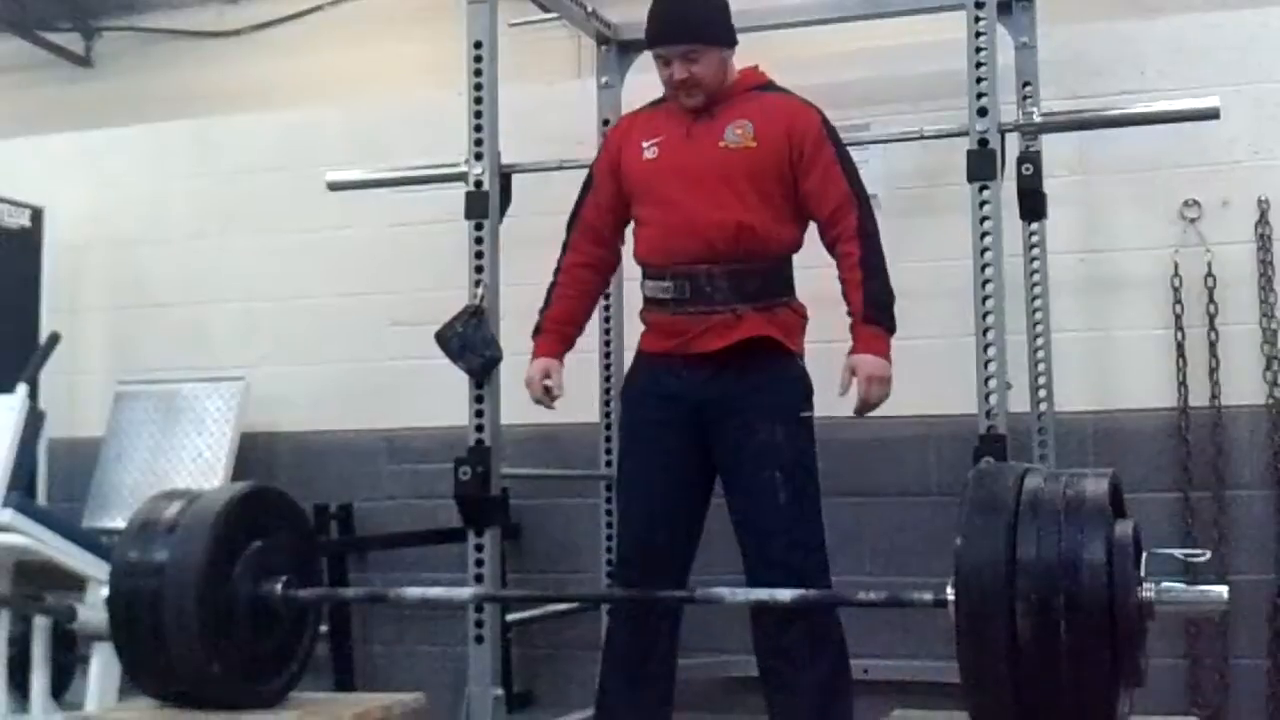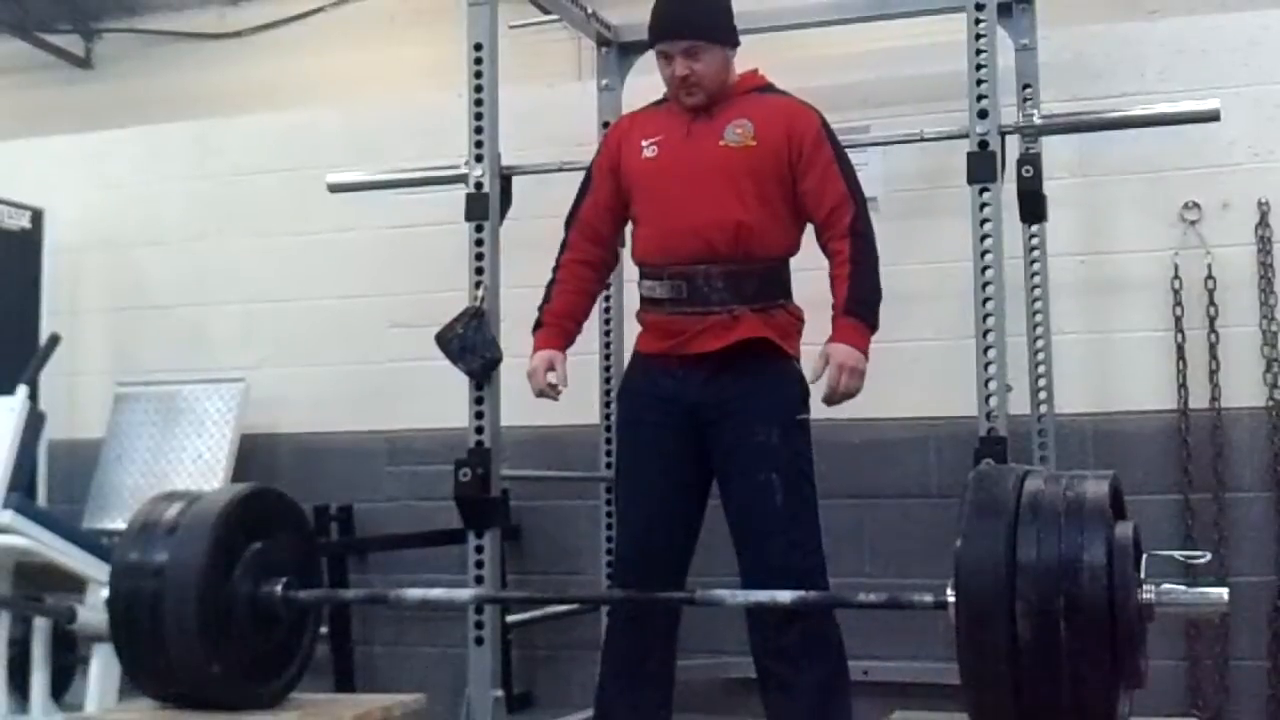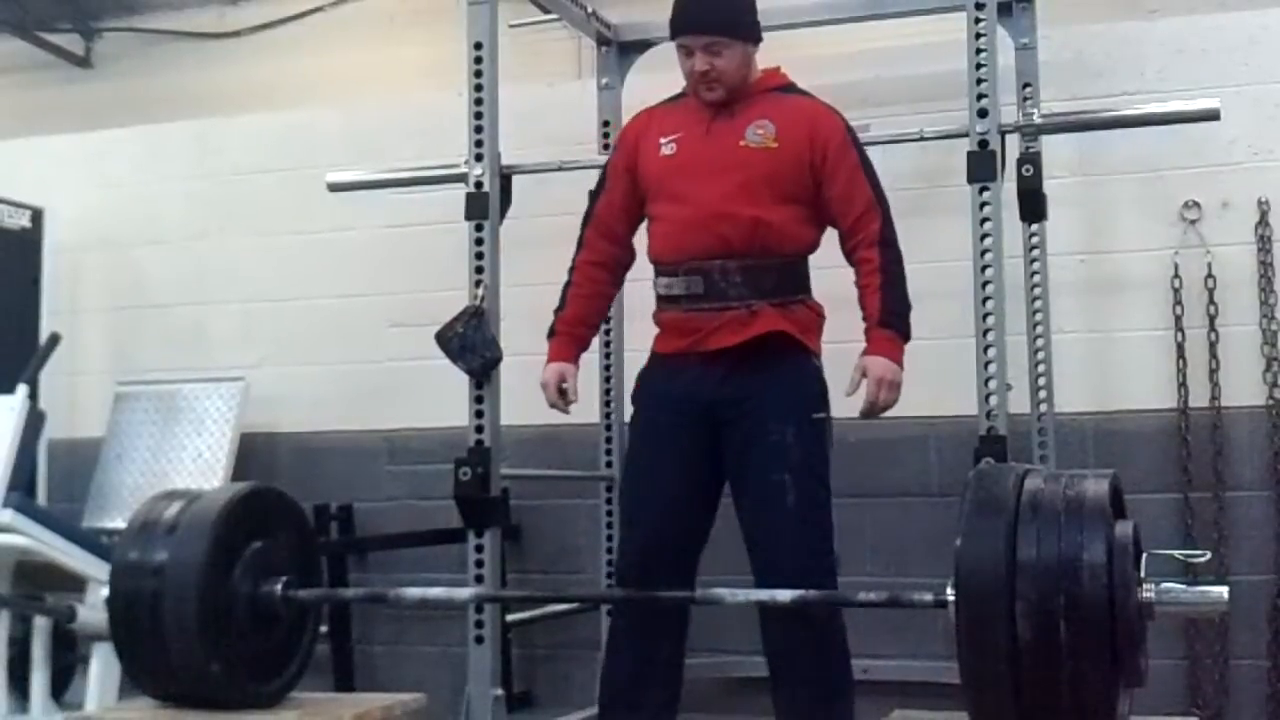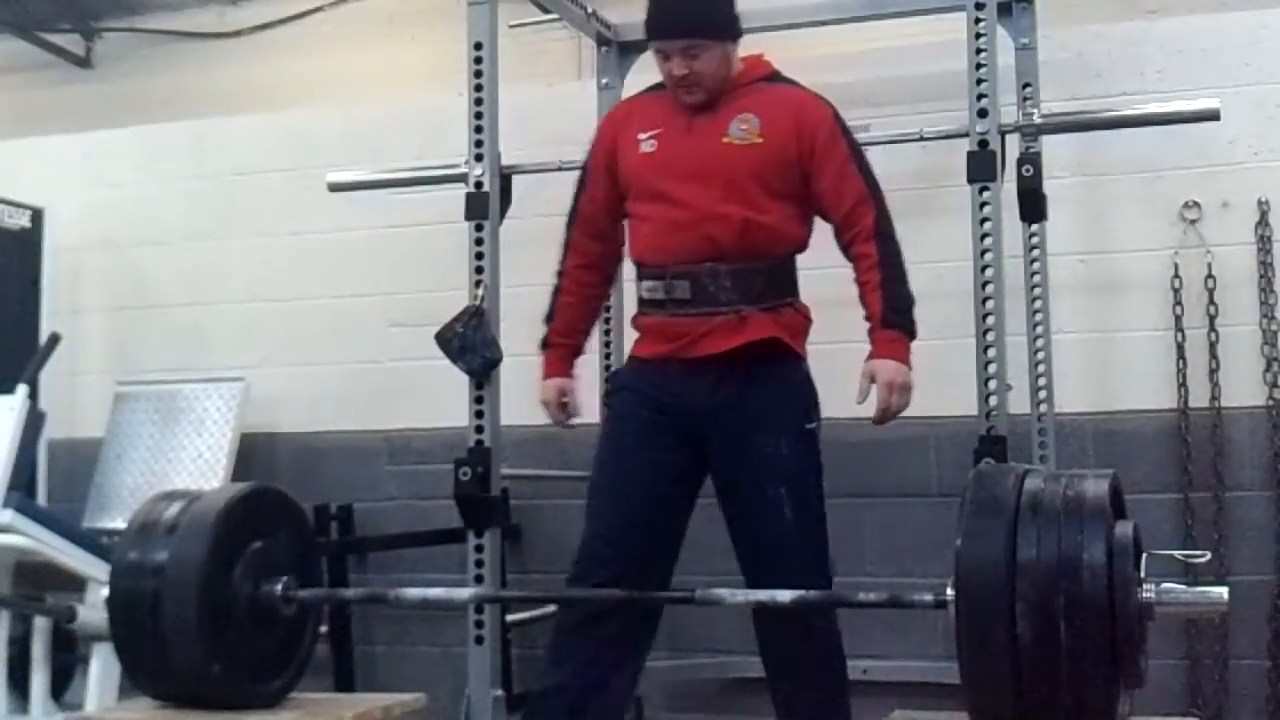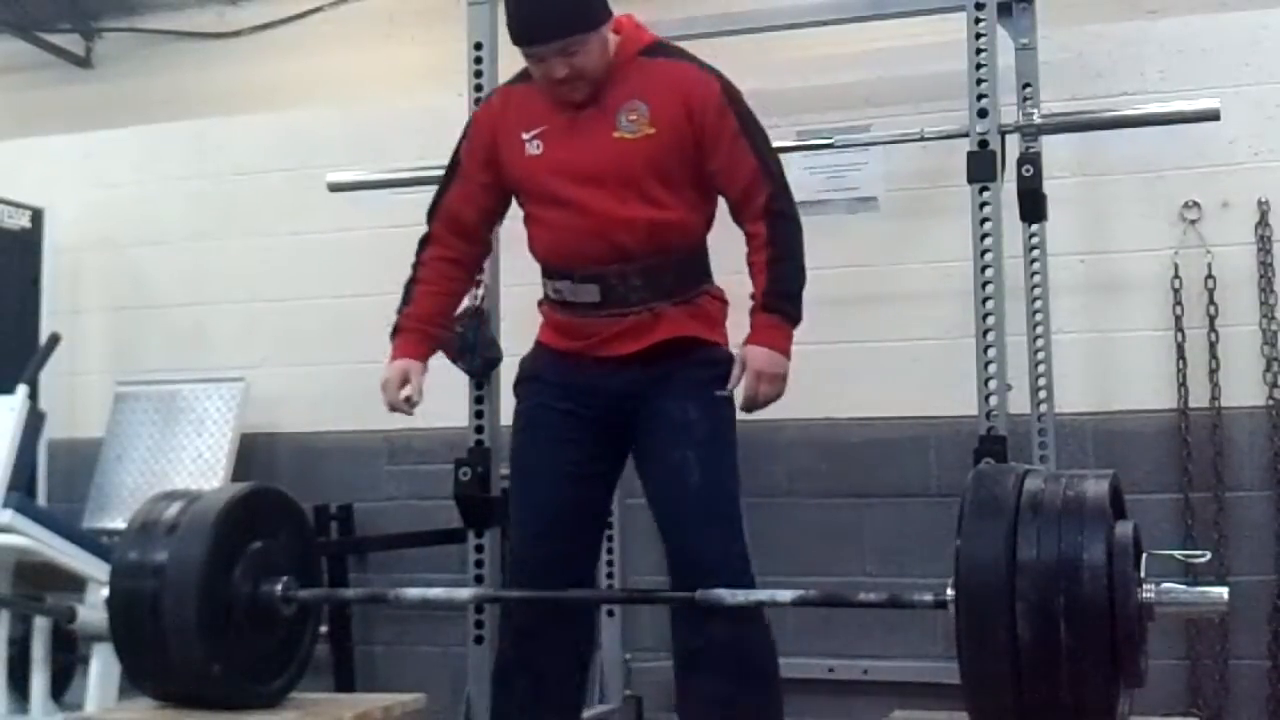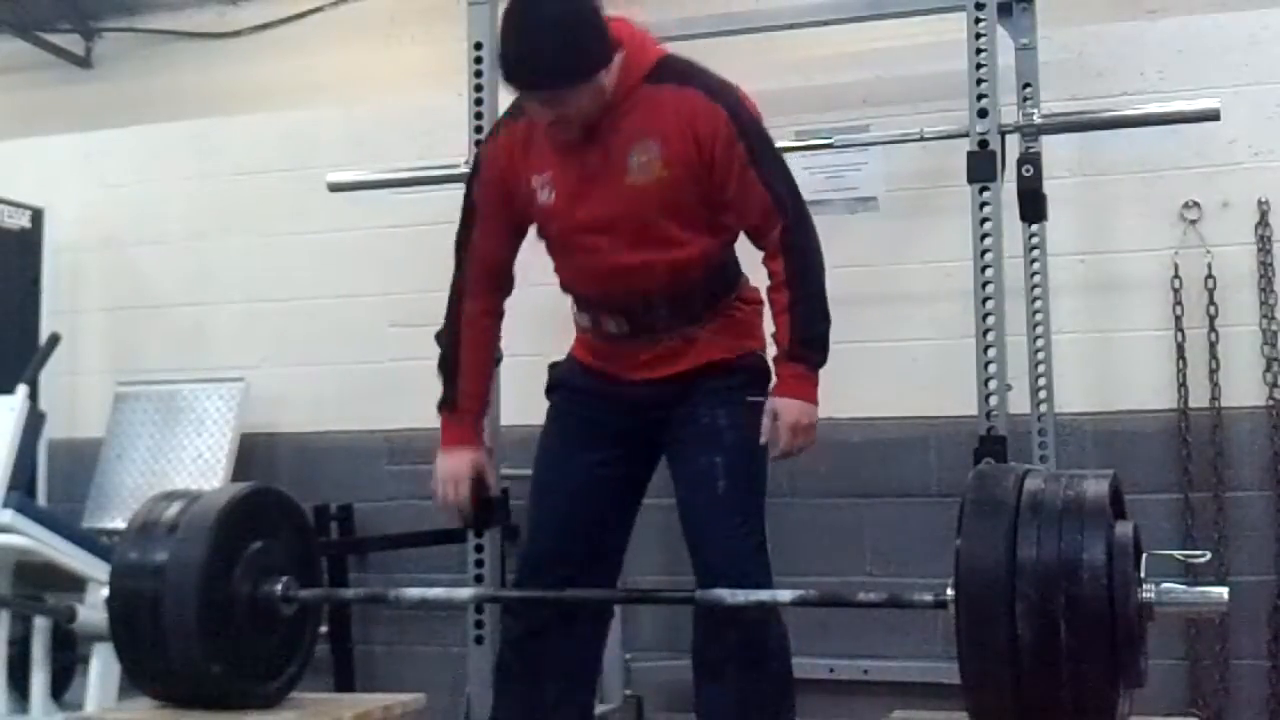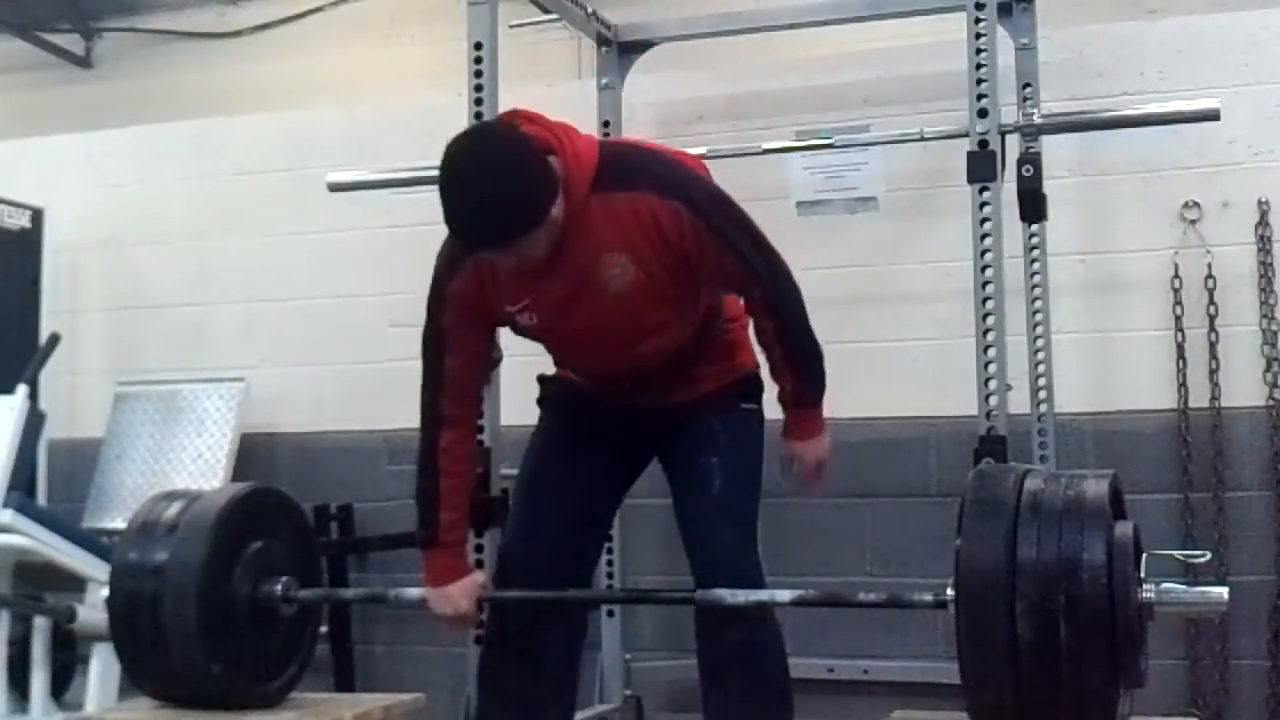
dt=0.5s
person 1, frame 1
left shoulder: (788, 119)
right shoulder: (629, 137)
left elbow: (850, 229)
right elbow: (587, 248)
left wrist: (871, 336)
right wrist: (549, 343)
left hip: (760, 370)
right hip: (661, 375)
left knee: (787, 567)
right knee: (643, 567)
person 1, frame 2
left shoulder: (788, 121)
right shoulder: (629, 137)
left elbow: (846, 229)
right elbow: (586, 246)
left wrist: (852, 329)
right wrist: (551, 336)
left hip: (756, 372)
right hip: (657, 377)
left knee: (783, 570)
right knee: (641, 571)
person 1, frame 3
left shoulder: (808, 123)
right shoulder: (646, 132)
left elbow: (869, 234)
right elbow: (601, 247)
left wrist: (886, 340)
right wrist: (564, 346)
left hip: (774, 371)
right hip: (674, 374)
left knee: (794, 572)
right knee: (647, 569)
person 1, frame 4
left shoulder: (795, 113)
right shoulder: (626, 125)
left elbow: (865, 228)
right elbow: (587, 250)
left wrist: (890, 342)
right wrist: (558, 357)
left hip: (760, 375)
right hip: (652, 380)
left knee: (789, 580)
right knee: (607, 573)
person 1, frame 5
left shoulder: (687, 87)
right shoulder: (503, 116)
left elbow: (766, 206)
right elbow: (453, 238)
left wrist: (772, 328)
right wrist: (412, 344)
left hip: (679, 360)
right hip: (565, 369)
left knee: (707, 567)
right knee: (540, 577)
person 1, frame 6
left shoulder: (698, 107)
right shoulder: (507, 149)
left elbow: (786, 236)
right elbow: (477, 292)
left wrist: (796, 376)
right wrist: (460, 428)
left hip: (713, 376)
right hip: (596, 382)
left knee: (731, 582)
right knee: (549, 582)
person 1, frame 7
left shoulder: (653, 187)
right shoulder: (466, 269)
left elbow: (767, 285)
right elbow: (450, 407)
left wrist: (804, 416)
right wrist: (445, 560)
left hip: (708, 394)
right hip: (587, 403)
left knee: (728, 587)
right knee: (525, 587)
